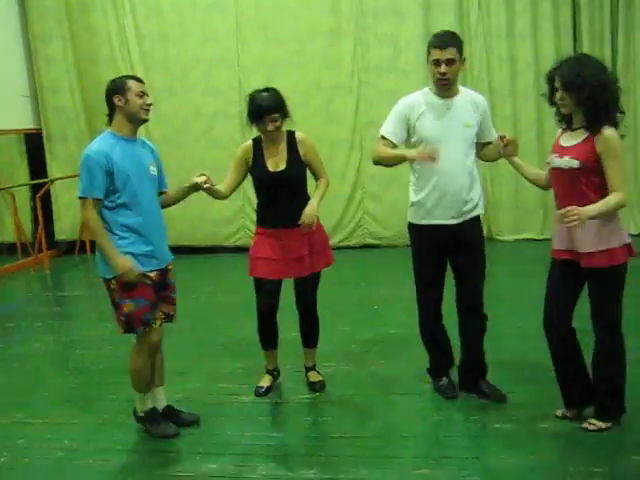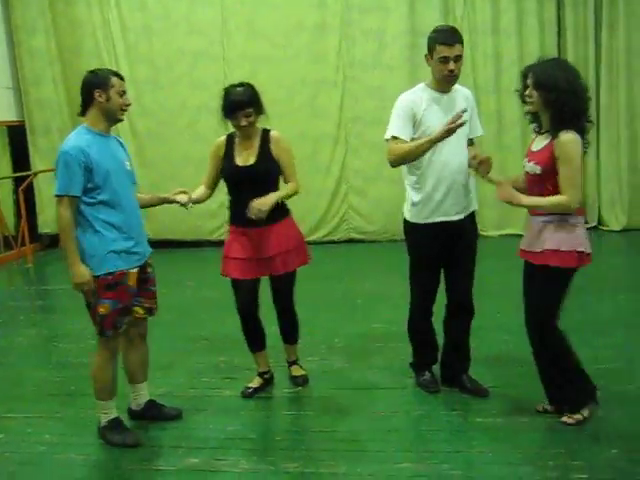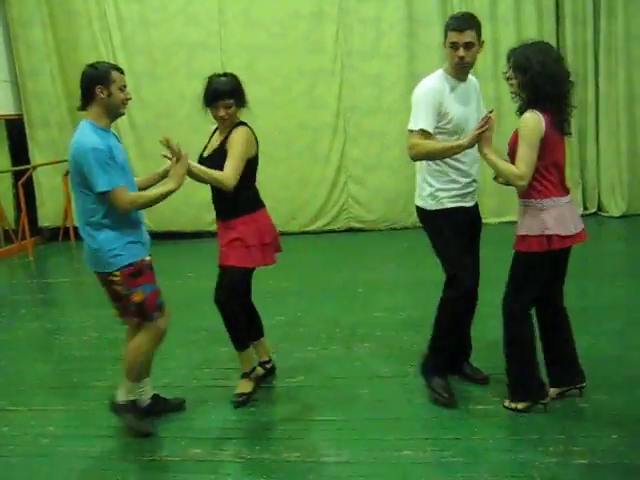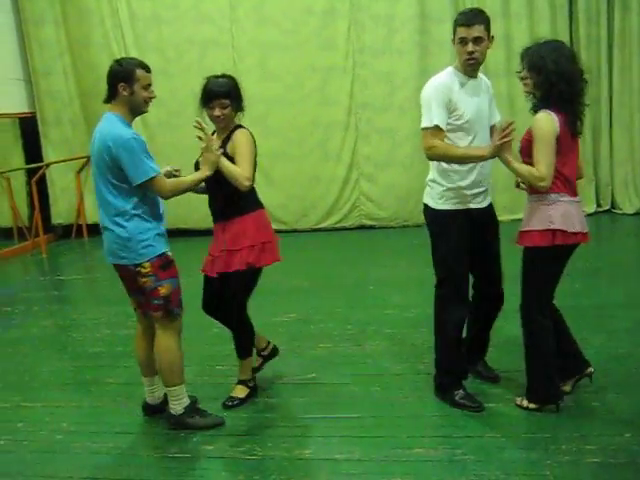
dt=0.4s
person 1, frame 1
left shoulder: (476, 102)
right shoulder: (410, 105)
right elbow: (378, 154)
left wrist: (501, 151)
right wrist: (409, 153)
left hip: (467, 219)
right hip: (425, 222)
left knee: (472, 302)
right knee: (429, 303)
left ankle: (473, 374)
right ankle: (440, 370)
person 1, frame 2
left shoulder: (467, 97)
right shoulder: (409, 102)
right elbow: (394, 156)
left wrist: (477, 160)
right wrist: (438, 136)
left hip: (463, 216)
right hip: (424, 219)
left knee: (462, 300)
right knee: (423, 297)
left ankle: (456, 369)
right ankle: (423, 365)
person 1, frame 3
left shoulder: (473, 85)
right shoulder: (430, 89)
right elbow: (415, 148)
right wrist: (465, 143)
left hip: (467, 203)
right hip: (440, 206)
left knee: (469, 287)
right knee: (460, 284)
left ankle: (458, 359)
right ankle: (435, 367)
person 1, frame 4
left shoulder: (484, 85)
right shoulder: (439, 86)
right elbow: (432, 147)
right wrist: (483, 153)
left hip: (482, 205)
right hip: (447, 207)
left knee: (492, 289)
right knee: (453, 295)
left ankle: (473, 355)
right ankle: (448, 380)
person 2, frame 1
left shoulder: (605, 136)
right shoulder: (563, 133)
left elbow: (620, 195)
right elbow: (547, 181)
left wrist: (588, 212)
right wrist: (512, 159)
left hip: (603, 243)
right hip: (567, 241)
left knee: (605, 327)
right knee: (555, 321)
left ankle: (609, 408)
right ankle: (579, 398)
person 2, frame 2
left shoulder: (567, 140)
right shoulder: (540, 135)
left elbow: (570, 200)
left wrist: (521, 200)
right wrist: (494, 179)
left hip: (561, 240)
right hip: (539, 238)
left knee: (541, 323)
right knee: (541, 322)
left ankle: (581, 394)
right ankle: (564, 397)
person 2, frame 3
left shoulder: (531, 119)
right shoulder: (551, 117)
left elbow: (520, 177)
left wrist: (487, 151)
right wrist: (506, 177)
left hip: (542, 222)
right hip: (559, 218)
left knee: (515, 307)
right knee: (549, 302)
left ankle: (527, 391)
right ankle: (567, 376)
person 2, frame 4
left shoulder: (545, 119)
right shoulder: (564, 117)
left elbow: (543, 178)
left wrist: (507, 158)
right wrist: (531, 181)
left hip: (549, 220)
right hip: (563, 217)
left knee: (533, 307)
right knee: (542, 301)
left ankle: (543, 391)
right ankle: (573, 366)
person 3, frame 1
left shoulder: (147, 149)
right shoulder: (98, 153)
right elbow: (90, 212)
left wrist: (190, 188)
right wrist: (115, 257)
left hip: (159, 259)
right hip: (127, 265)
left knee: (157, 336)
right knee: (148, 338)
left ankle: (159, 405)
right ankle: (144, 409)
person 3, frame 2
left shoulder: (116, 144)
right shoulder: (75, 149)
right elbow: (65, 211)
left wrist: (165, 198)
right wrist: (75, 264)
left hip: (137, 256)
right hip: (105, 265)
left knee: (138, 331)
right knee: (110, 342)
left ankle: (141, 402)
right ankle: (108, 420)
person 3, frame 3
left shoulder: (106, 136)
right shoulder: (91, 144)
right elbow: (122, 202)
left wrist: (161, 174)
right wrist: (171, 185)
left hip: (126, 248)
right hip: (116, 254)
left knee: (140, 324)
right knee: (155, 325)
left ankle: (143, 397)
right ankle: (124, 398)
person 3, frame 4
left shoulder: (112, 130)
right shoulder: (122, 137)
right elbow: (163, 189)
left wrist: (160, 175)
right wrist: (202, 173)
left hip: (131, 244)
right hip: (142, 248)
left knee: (149, 322)
right knee: (168, 324)
left ankle: (155, 397)
right ankle: (179, 408)
person 4, frame 1
left shoulder: (300, 141)
right shoulder: (248, 150)
left elbow: (323, 178)
right elbow: (226, 190)
left wrist: (314, 203)
right wrist: (209, 188)
left hip: (305, 234)
right hip: (268, 237)
left knee: (306, 304)
right knee: (266, 308)
left ankle: (310, 365)
right ankle: (271, 369)
person 4, frame 2
left shoulder: (274, 140)
right shoulder: (222, 145)
left elbow: (294, 185)
right elbow: (207, 188)
left wrist: (270, 200)
right wrist: (191, 198)
left hip: (277, 232)
right hip: (240, 236)
left knee: (284, 302)
right knee: (246, 307)
left ankle: (293, 361)
right ankle: (263, 372)
person 4, frame 3
left shoulder: (242, 134)
right shoulder: (219, 133)
left elbow: (227, 181)
right elbow: (208, 176)
left wrist: (188, 163)
right wrist: (184, 166)
left hip: (247, 226)
right hip: (231, 225)
left knee: (224, 297)
right knee: (238, 298)
left ankle: (248, 373)
right ankle: (264, 361)
person 4, frame 4
left shoulder: (242, 136)
right shoulder: (213, 136)
left elbow: (243, 181)
left wrist: (214, 152)
left hip: (248, 229)
right hip: (225, 231)
left knee: (234, 303)
right knee: (212, 304)
left ankle: (246, 380)
right ankle: (263, 345)
